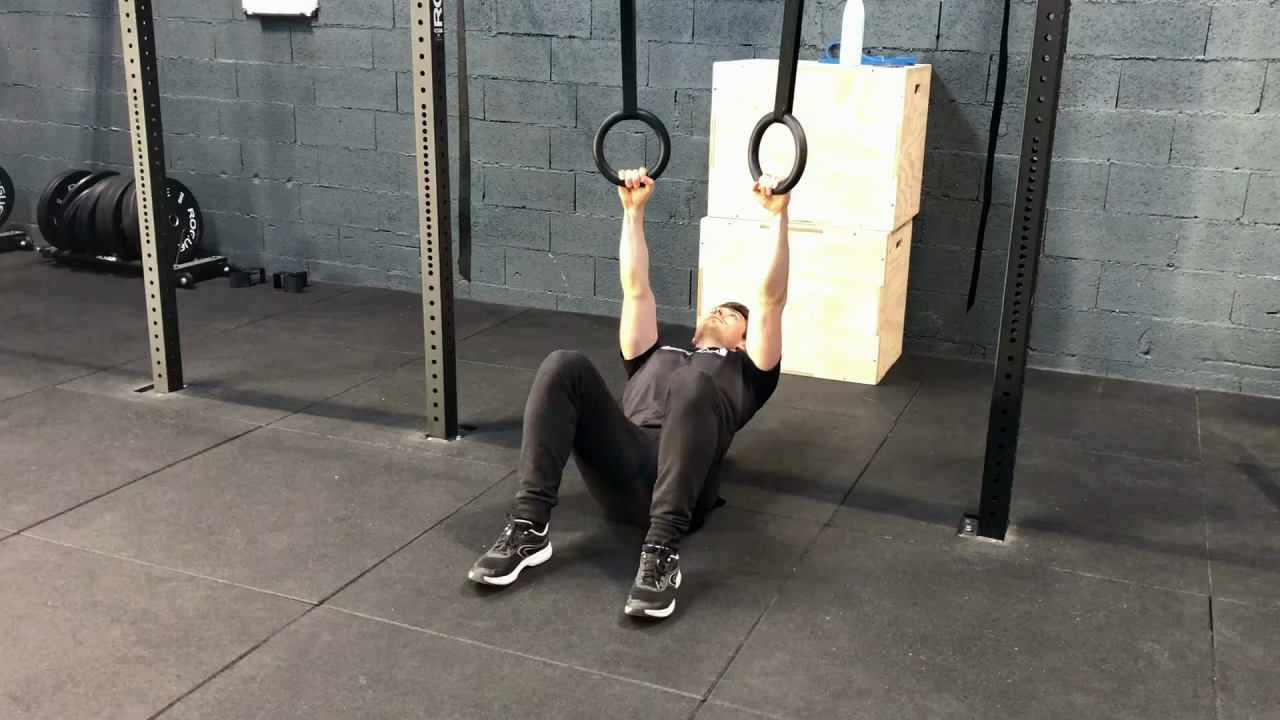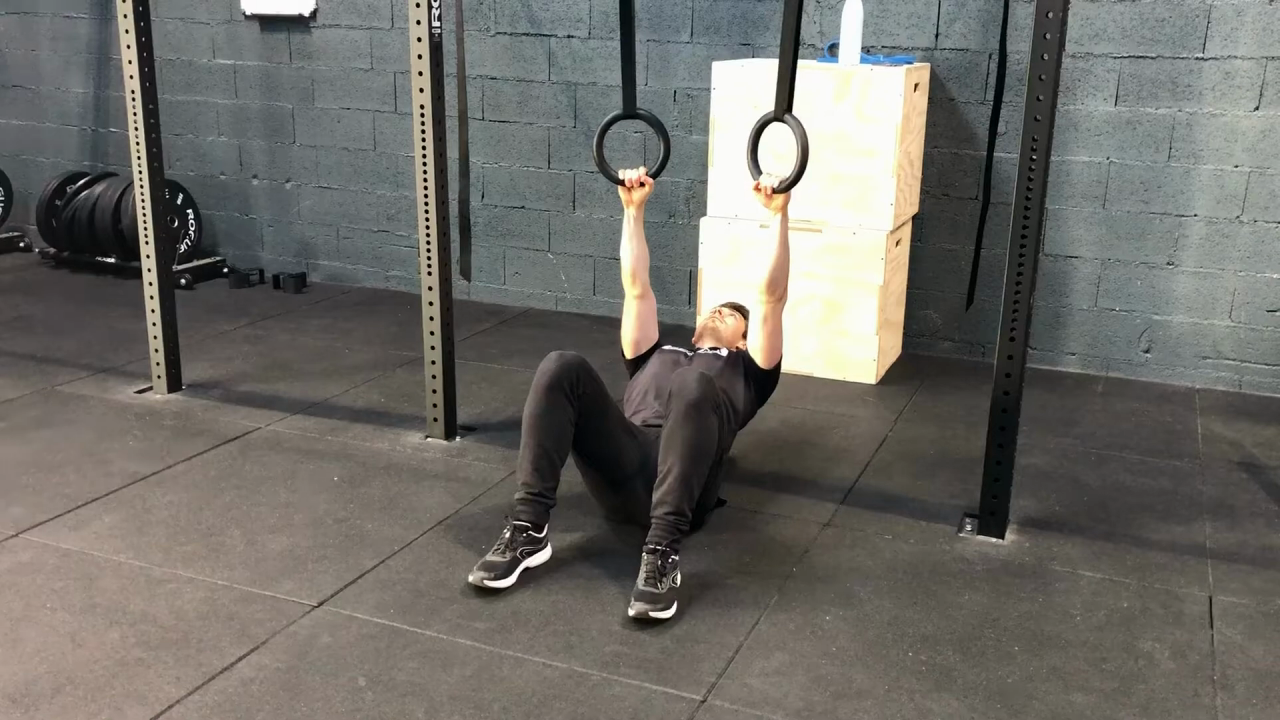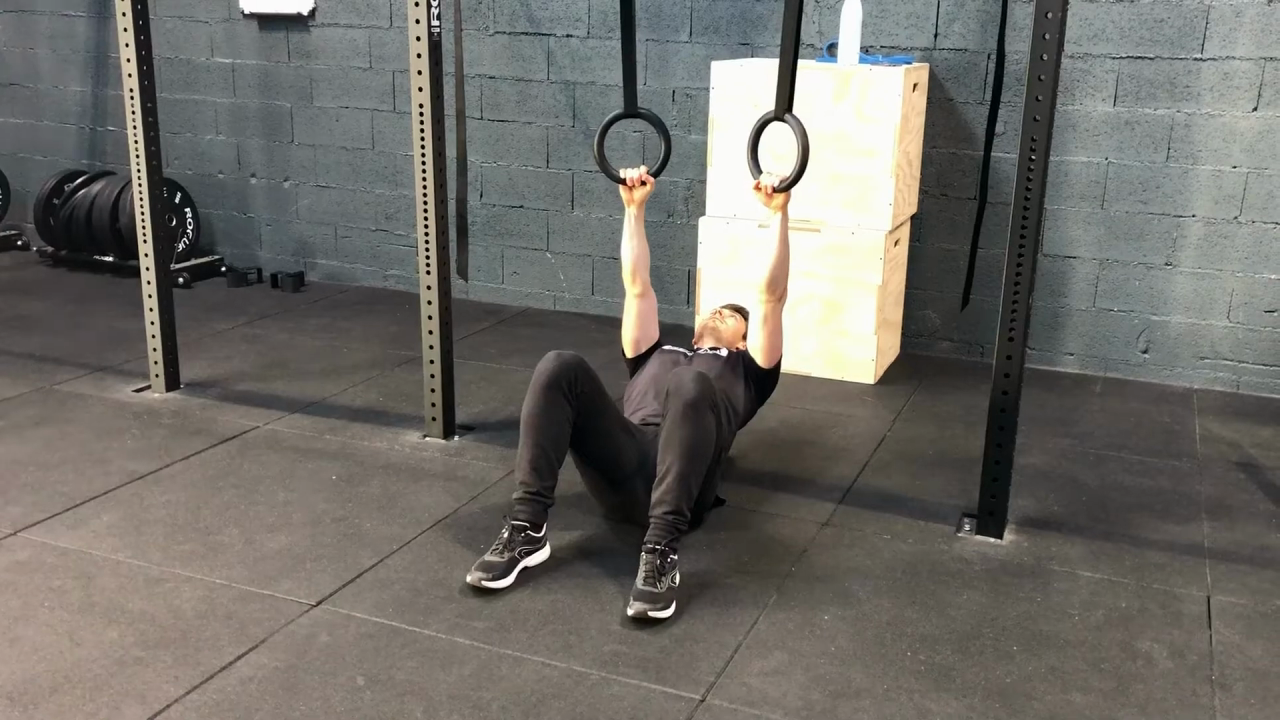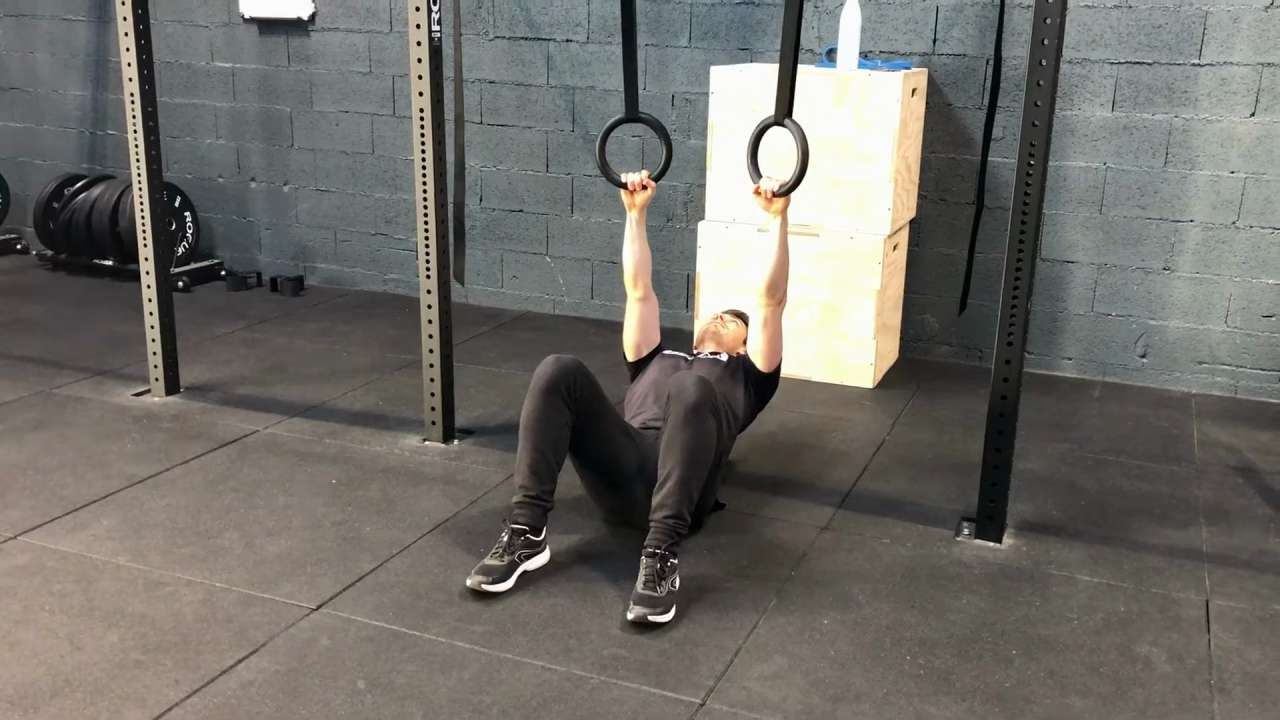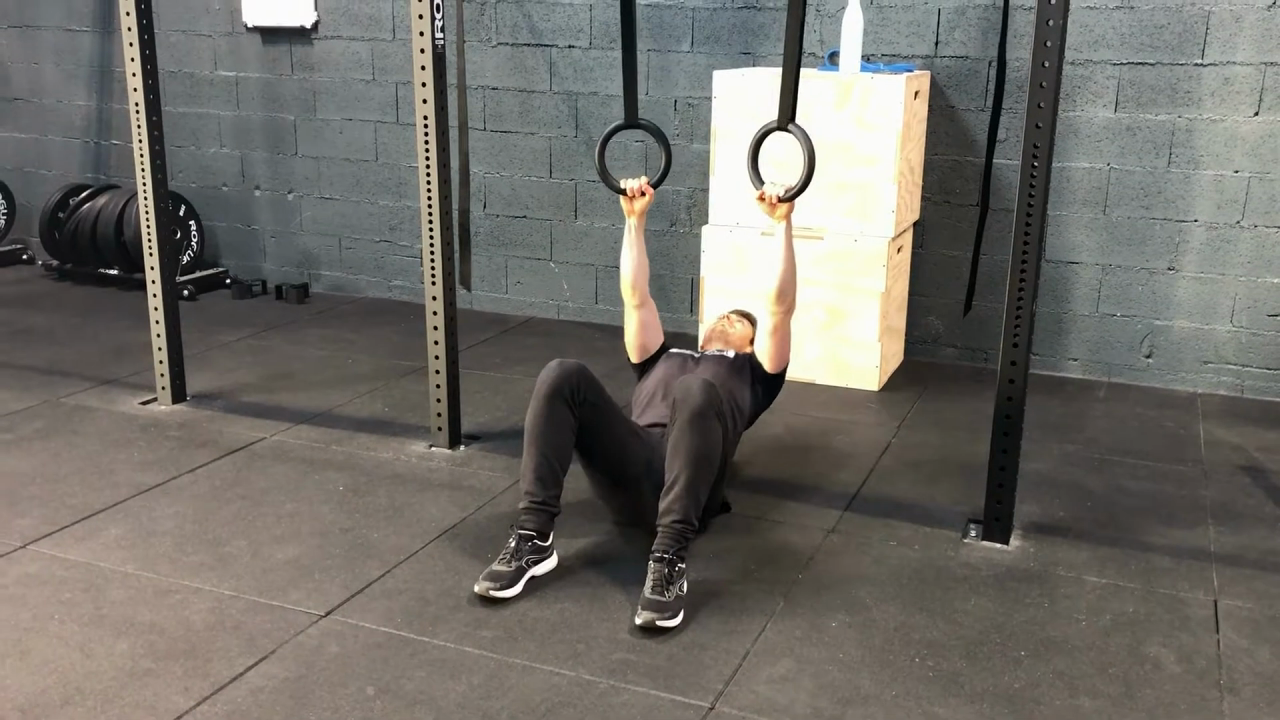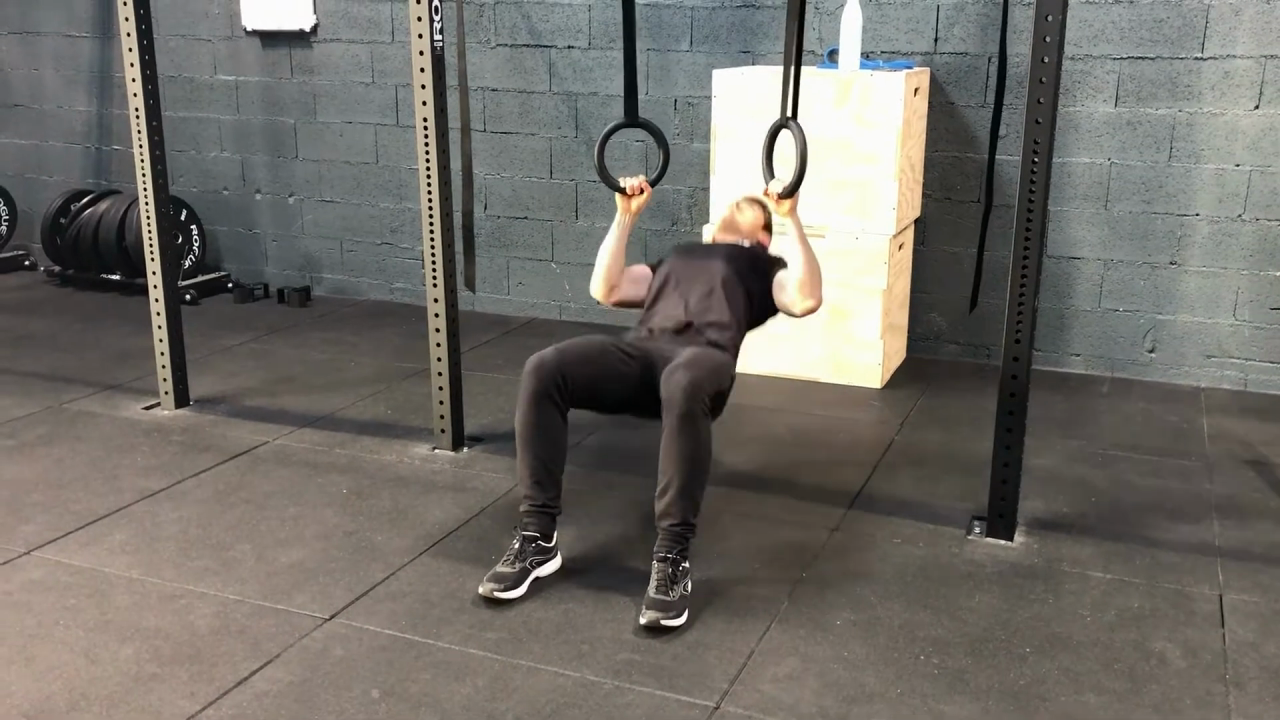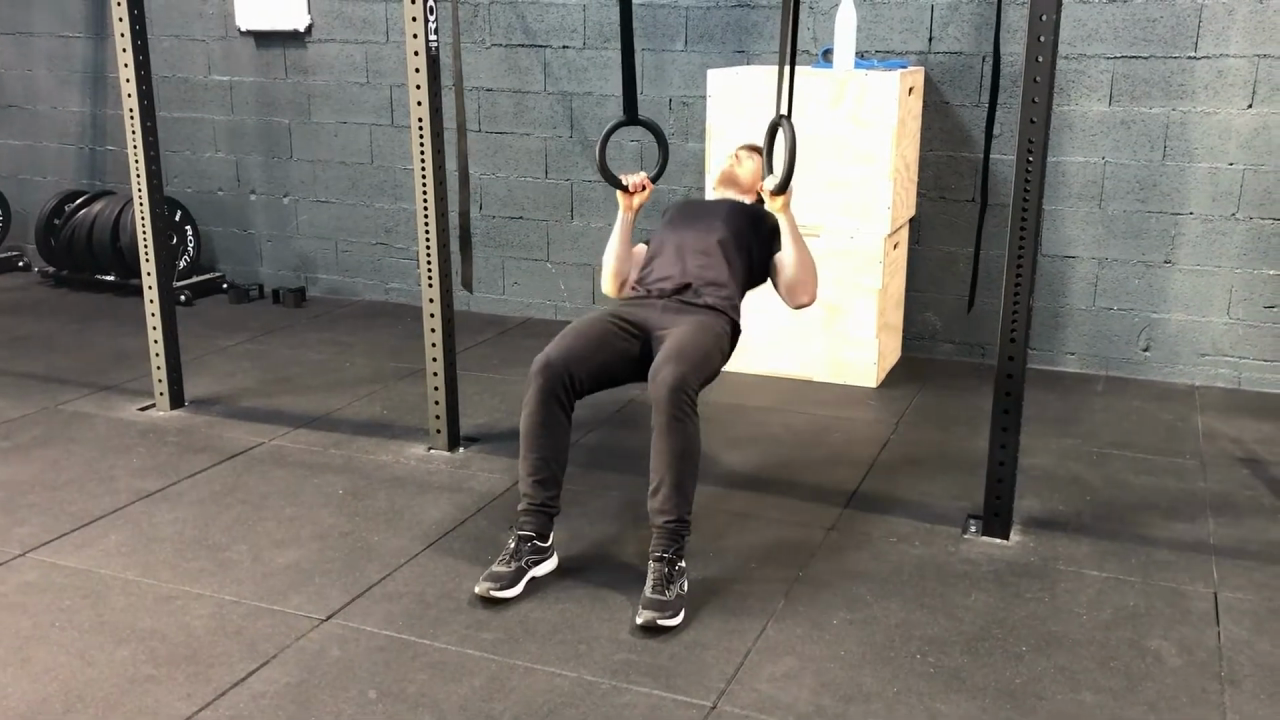
dt=0.4s
person 1, frame 1
left shoulder: (745, 371)
right shoulder: (655, 356)
left elbow: (770, 299)
right elbow: (636, 289)
left wrist: (777, 214)
right wrist: (633, 210)
left hip: (683, 474)
right hip: (621, 470)
left knee: (692, 385)
right knee: (564, 366)
left ankle: (661, 550)
right ankle: (529, 527)
person 1, frame 2
left shoulder: (747, 370)
right shoulder: (656, 356)
left elbow: (770, 297)
right elbow: (636, 289)
left wrist: (777, 214)
right wrist: (633, 209)
left hip: (683, 471)
right hip: (622, 468)
left knee: (691, 385)
right knee: (562, 369)
left ankle: (662, 551)
right ankle: (528, 528)
person 1, frame 3
left shoulder: (746, 370)
right shoulder: (655, 356)
left elbow: (770, 297)
right elbow: (637, 285)
left wrist: (777, 213)
right wrist: (634, 208)
left hip: (682, 474)
right hip: (620, 469)
left knee: (690, 384)
right knee: (559, 367)
left ankle: (660, 551)
right ankle: (526, 528)
person 1, frame 4
left shoulder: (748, 375)
right shoulder: (657, 360)
left elbow: (770, 301)
right elbow: (639, 290)
left wrist: (778, 218)
right wrist: (636, 212)
left hip: (681, 473)
right hip: (620, 472)
left knee: (692, 390)
right knee: (558, 372)
left ankle: (660, 556)
right ankle: (526, 532)
person 1, frame 5
left shoulder: (752, 373)
right shoulder: (664, 357)
left elbow: (779, 310)
right elbow: (636, 298)
left wrist: (781, 223)
right wrist: (635, 218)
left hip: (686, 470)
right hip: (629, 469)
left knee: (694, 391)
right knee: (562, 376)
left ankle: (668, 561)
right ankle: (533, 537)
person 1, frame 6
left shoulder: (764, 266)
right shoulder: (677, 255)
left elbow: (806, 302)
right elbow: (604, 291)
left wrist: (790, 218)
right wrist: (626, 216)
left hip: (703, 351)
right hip: (641, 348)
left knee: (684, 388)
right knee: (543, 370)
left ankle: (672, 559)
right ankle: (537, 538)
person 1, frame 7
left shoulder: (763, 225)
right shoulder: (676, 214)
left elbow: (802, 295)
right elbow: (614, 284)
left wrist: (783, 211)
right wrist: (627, 212)
left hip: (703, 318)
right hip: (638, 310)
left knee: (670, 383)
right knee: (549, 370)
left ankle: (668, 559)
right ankle: (534, 538)
